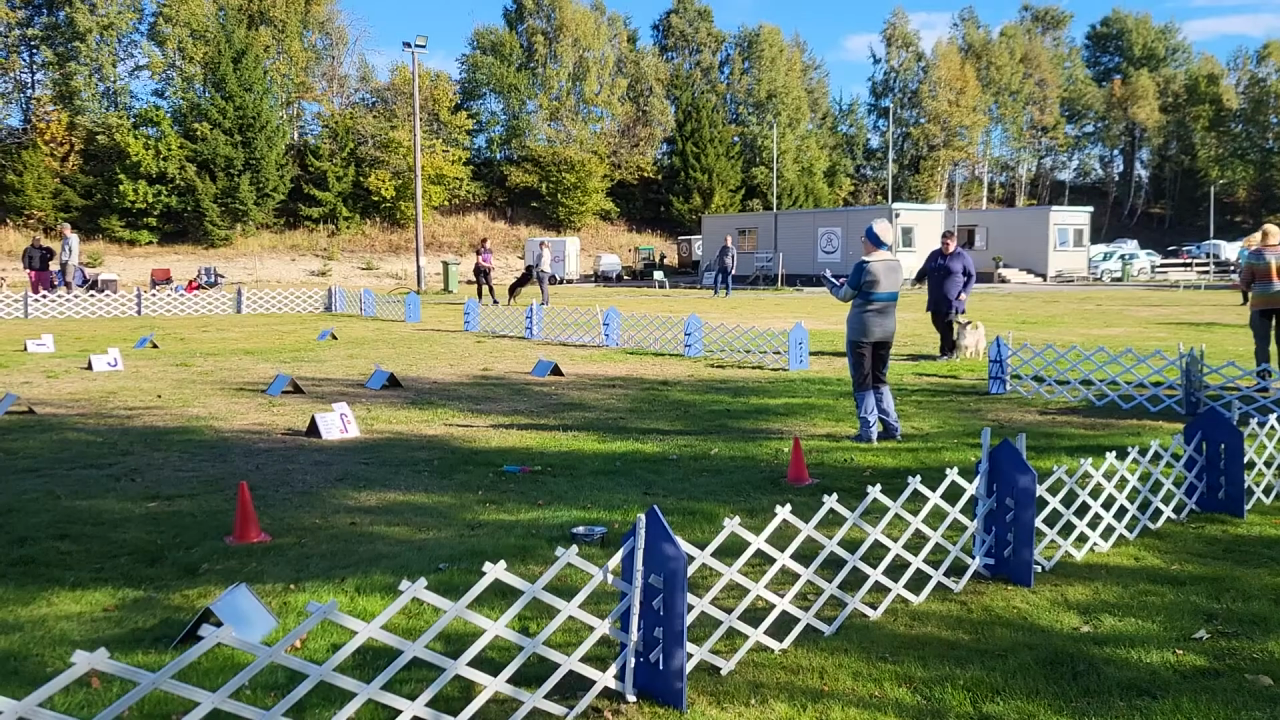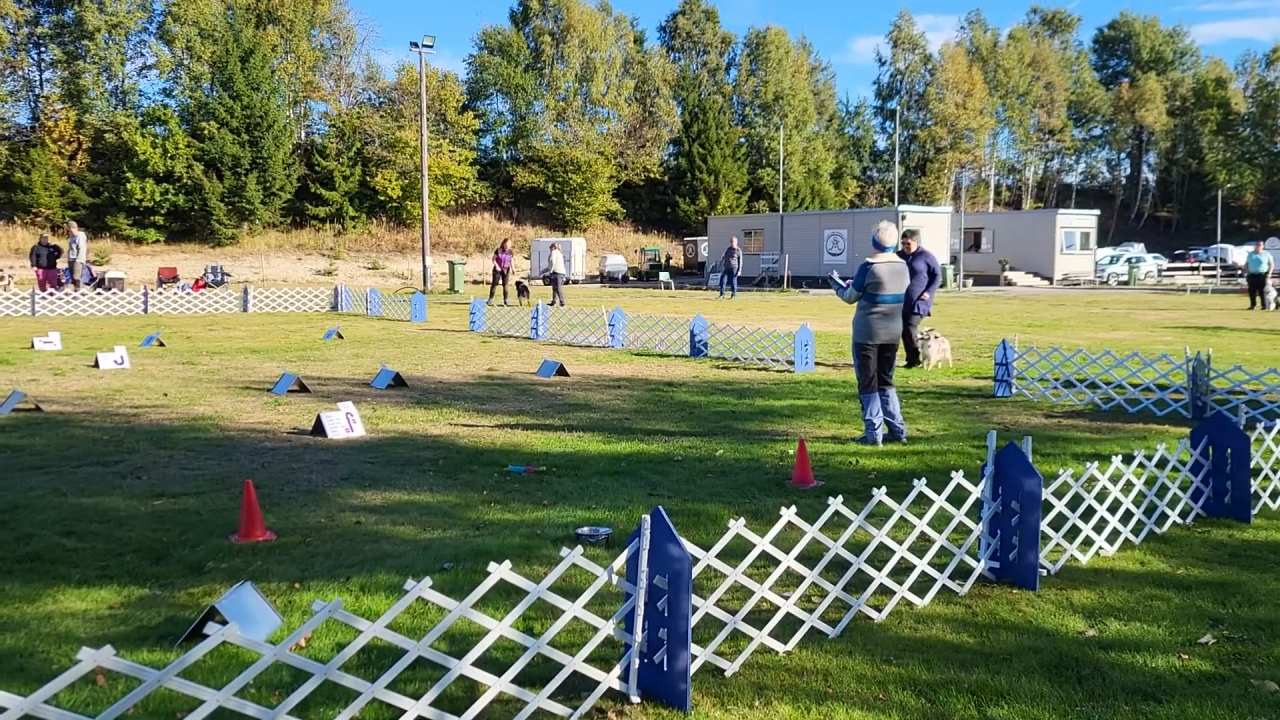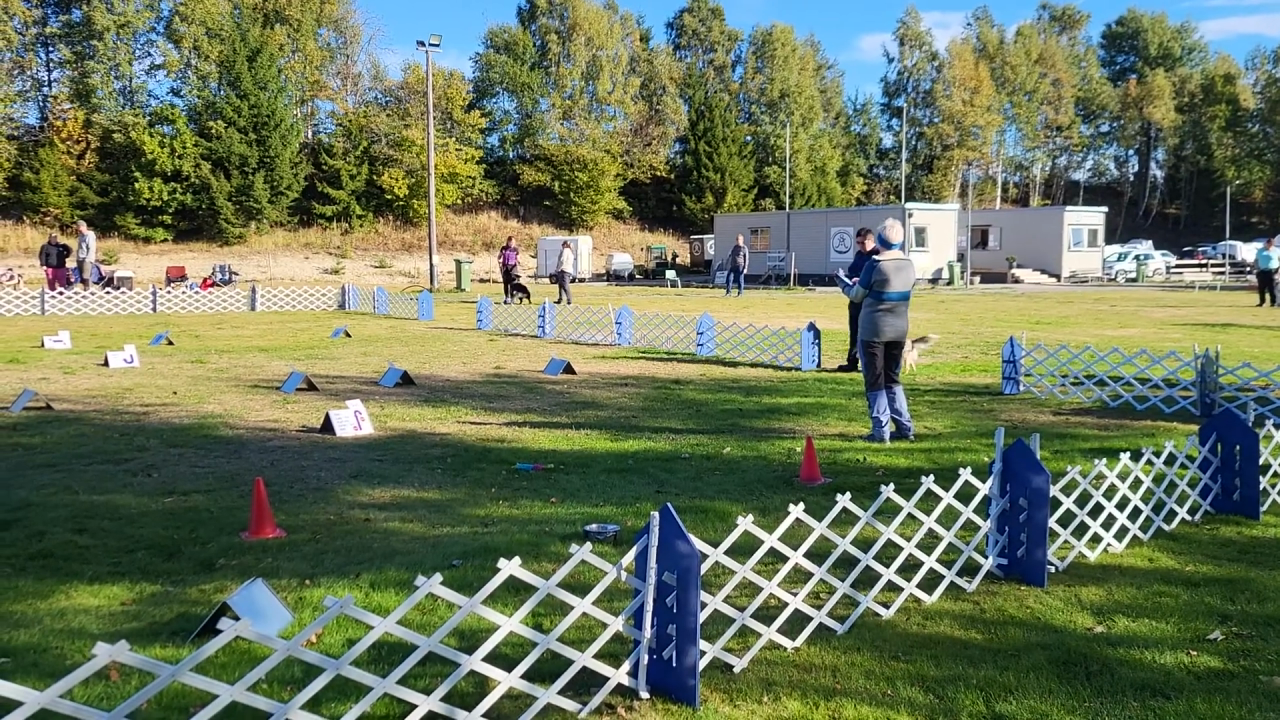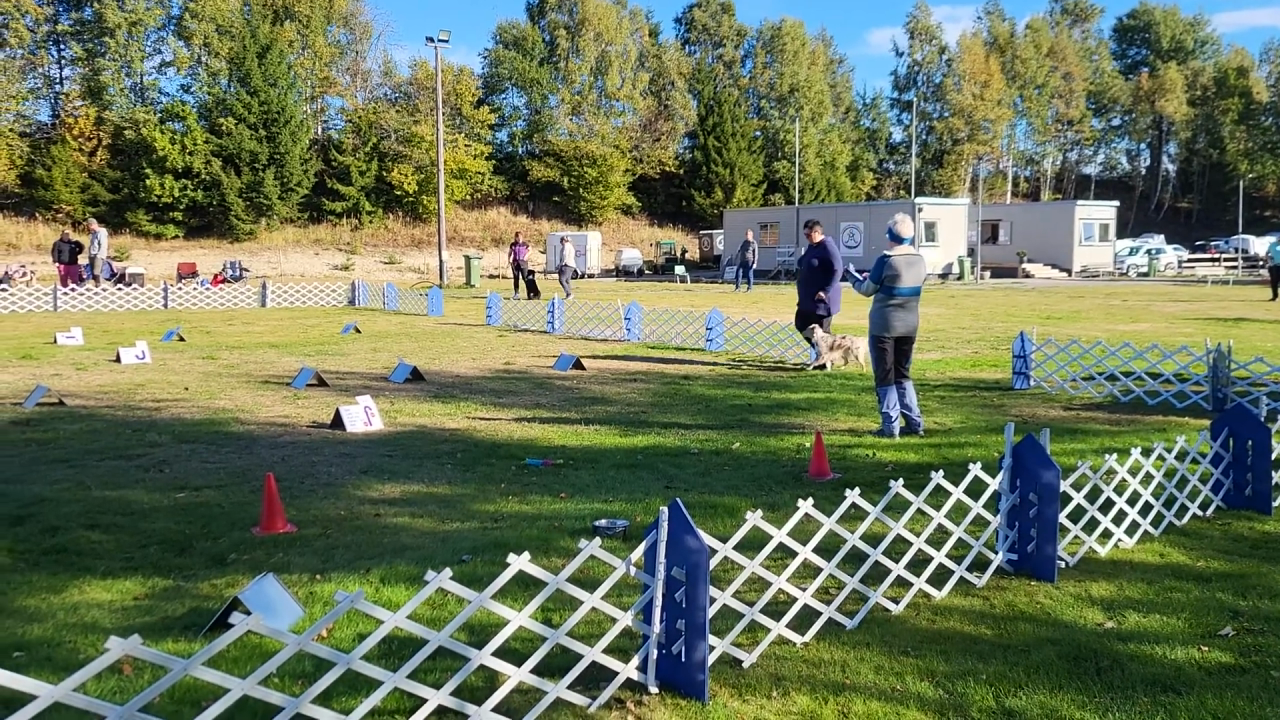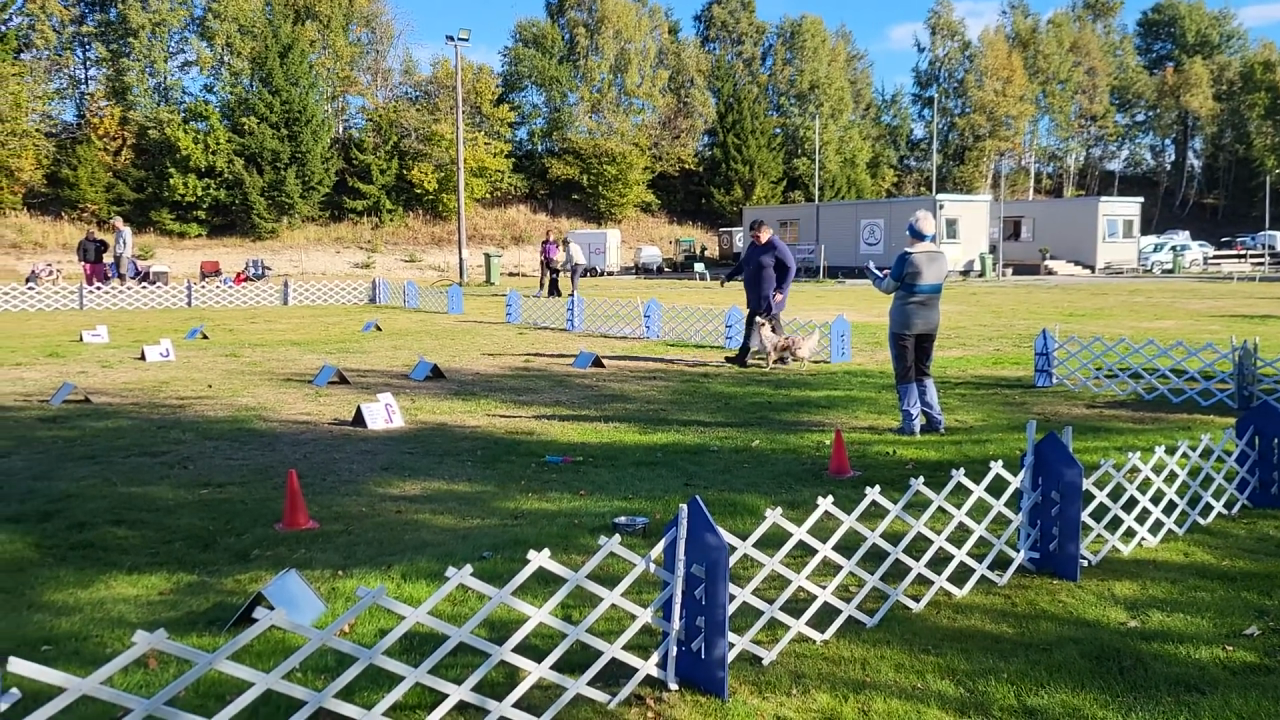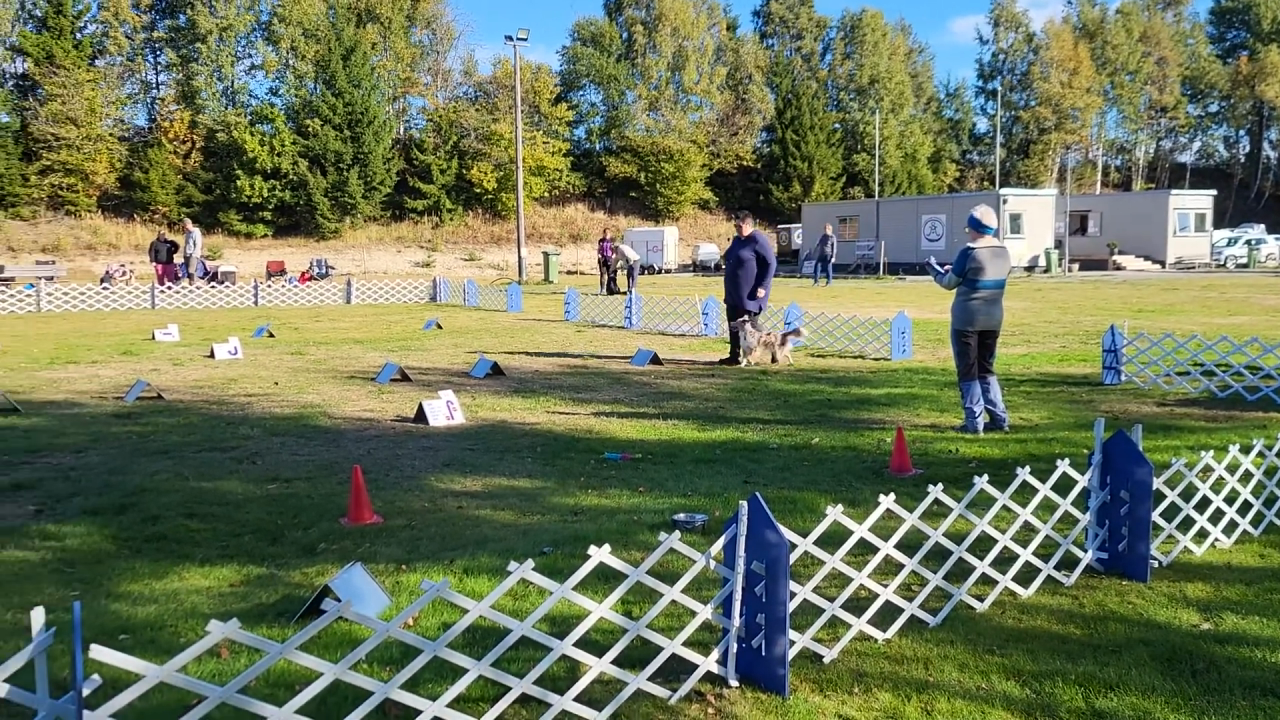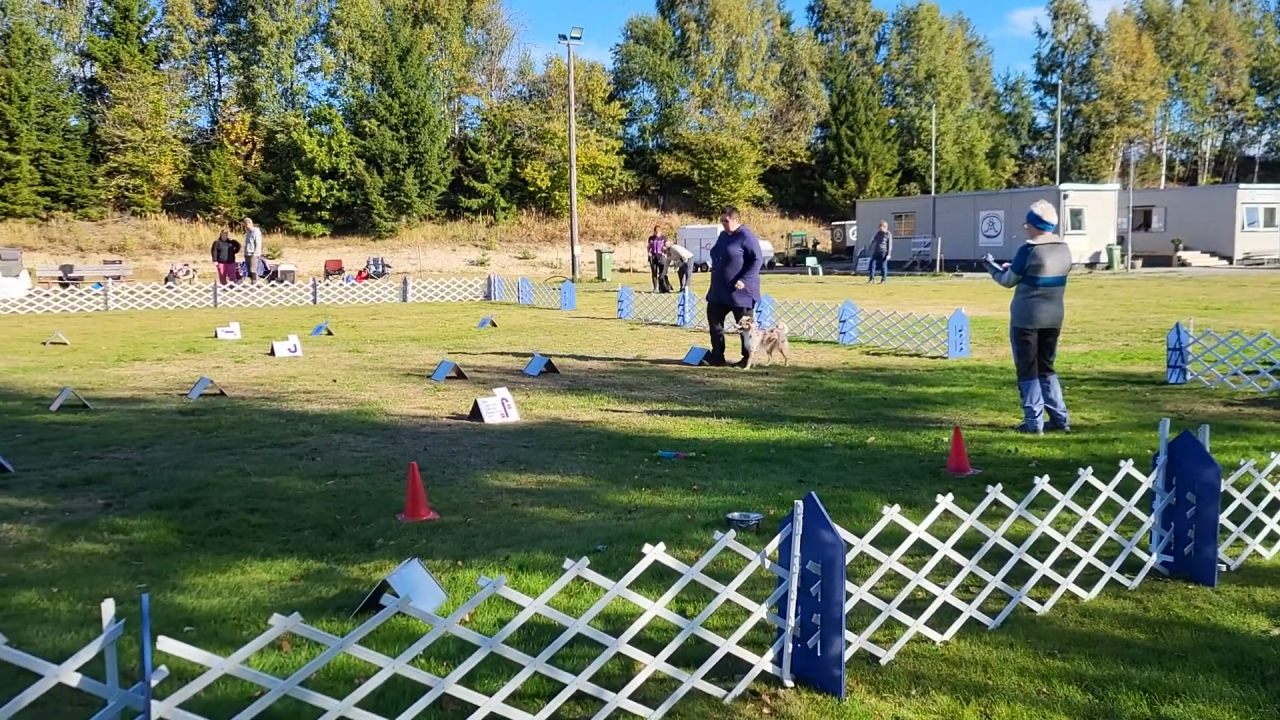
dt=0.7s
person 1, frame 1
left shoulder: (864, 265)
right shoulder: (896, 266)
left elbow: (846, 296)
left wrist: (830, 282)
right wrist: (849, 283)
left hip: (862, 330)
right hip: (886, 330)
left knee: (862, 382)
right knee: (880, 379)
left ankle: (868, 432)
right ankle: (892, 428)
person 1, frame 2
left shoulder: (869, 267)
right shoulder: (903, 268)
left elbow: (850, 297)
left wrist: (837, 283)
left hip: (867, 332)
right hip: (892, 332)
left knee: (868, 384)
right knee: (886, 382)
left ankle: (873, 434)
right ankle: (897, 430)
person 1, frame 3
left shoulder: (875, 265)
right shoulder: (909, 266)
left elbow: (857, 296)
left wrist: (845, 283)
left hip: (874, 330)
right hip: (899, 330)
left knee: (875, 382)
right knee: (892, 379)
left ankle: (880, 432)
right ankle: (905, 428)
person 1, frame 4
left shoulder: (886, 261)
right shoulder: (920, 261)
left elbow: (867, 290)
left wrist: (856, 278)
left hip: (884, 325)
right hip: (909, 326)
left knee: (885, 377)
right knee: (902, 375)
left ankle: (890, 426)
right ankle: (915, 423)
person 1, frame 5
left shoulder: (907, 258)
right shoulder: (941, 258)
left elbow: (888, 288)
left wrist: (873, 273)
right wrist: (893, 276)
left hip: (904, 323)
right hip: (930, 324)
left knee: (905, 374)
right knee: (923, 372)
left ankle: (911, 424)
right ankle: (935, 421)
person 1, frame 6
left shoulder: (969, 253)
right shoulder: (1004, 253)
left elbow: (949, 283)
left wrist: (934, 269)
right wrist: (954, 271)
left hip: (966, 319)
right hip: (993, 320)
left knee: (968, 372)
right knee: (986, 370)
left ankle: (974, 423)
right ankle: (999, 419)
person 1, frame 7
left shoulder: (1029, 250)
right shoulder: (1065, 250)
left elbow: (1009, 281)
left wrist: (992, 267)
right wrist: (1013, 268)
left hip: (1026, 317)
right hip: (1054, 318)
left knee: (1027, 370)
right knee: (1046, 368)
left ankle: (1034, 422)
right ankle: (1060, 418)
